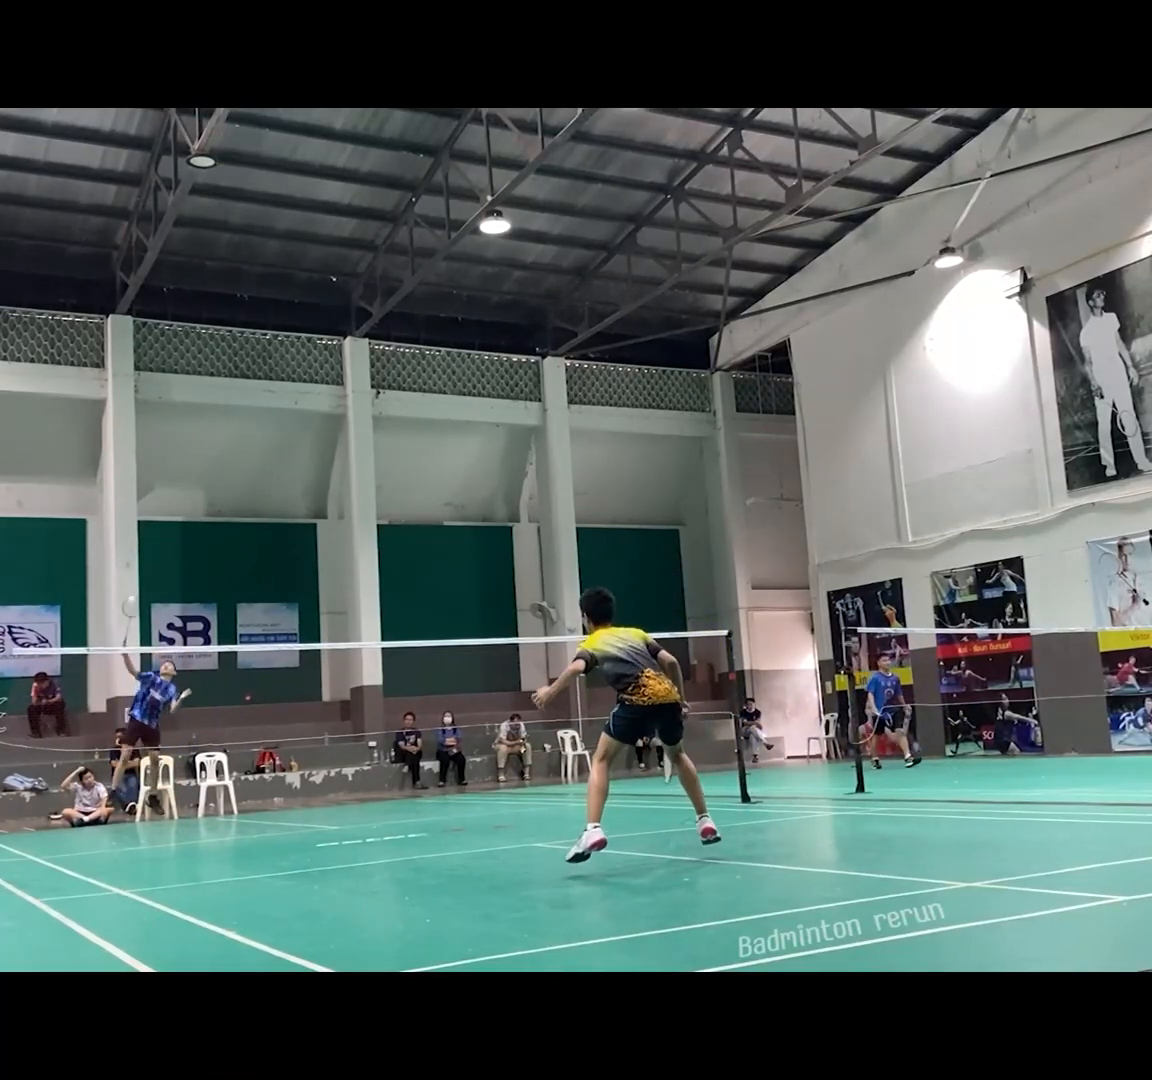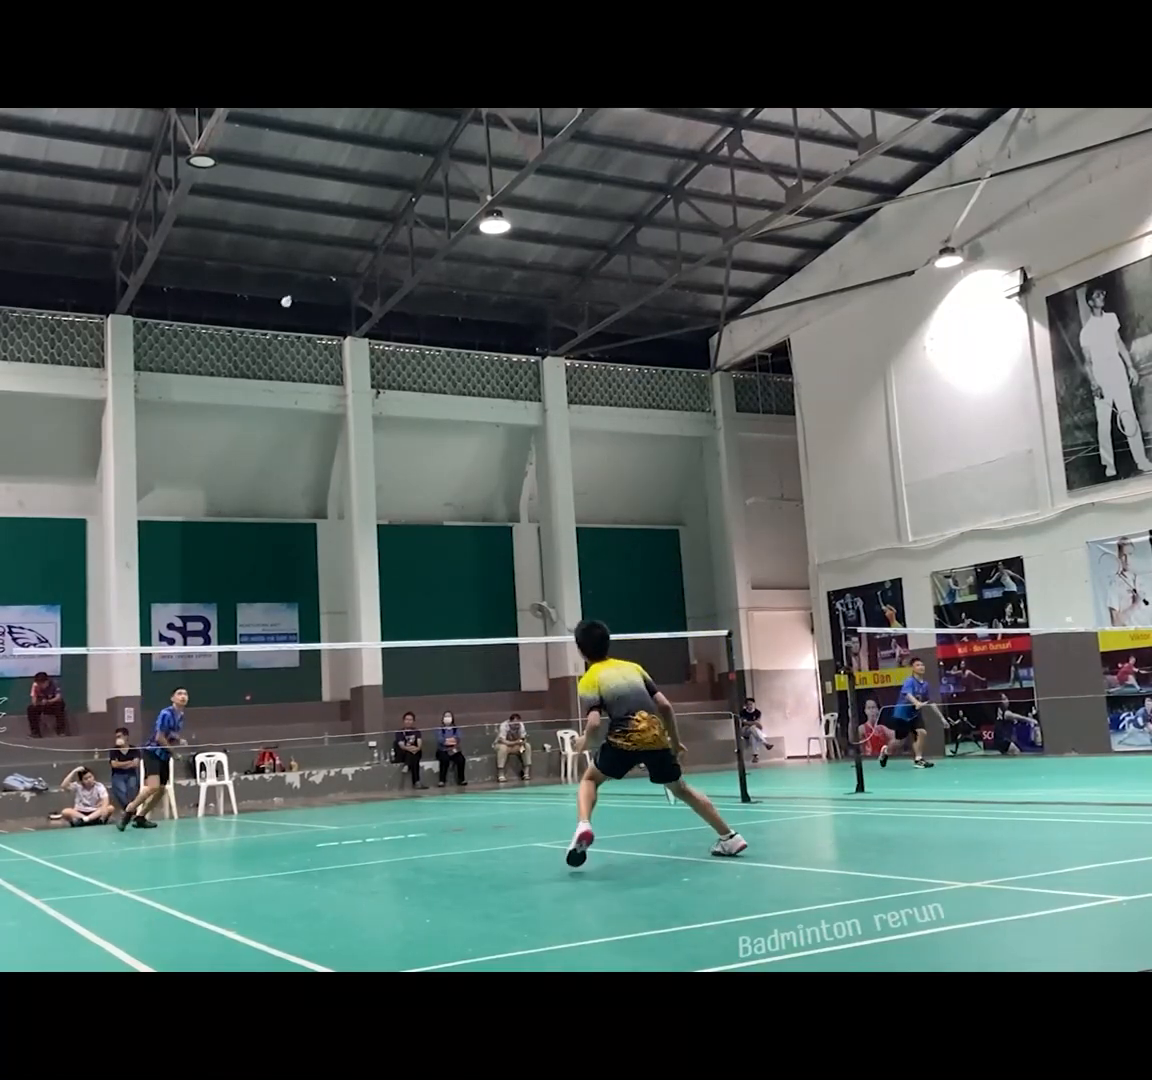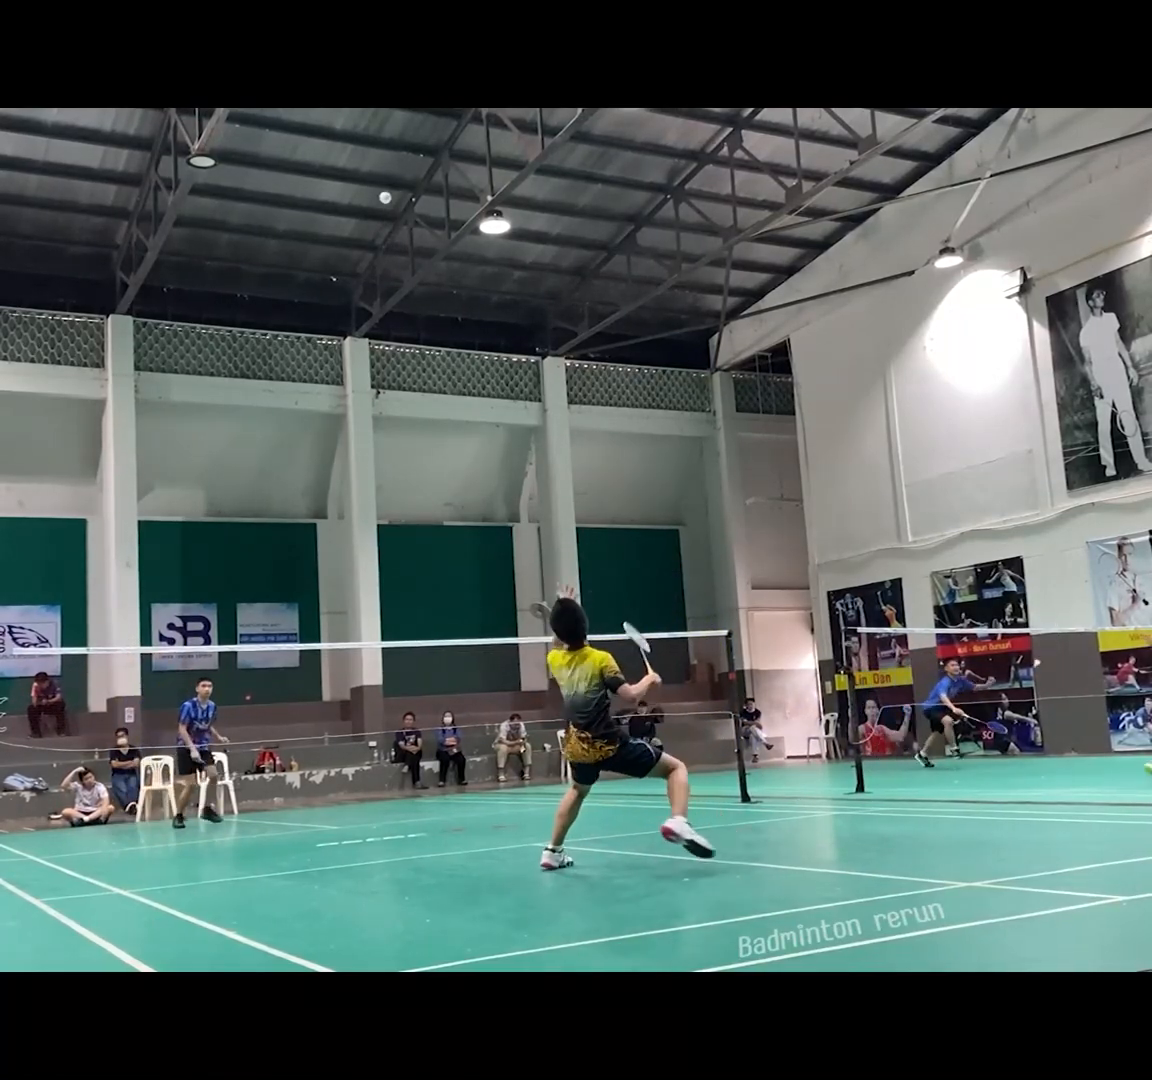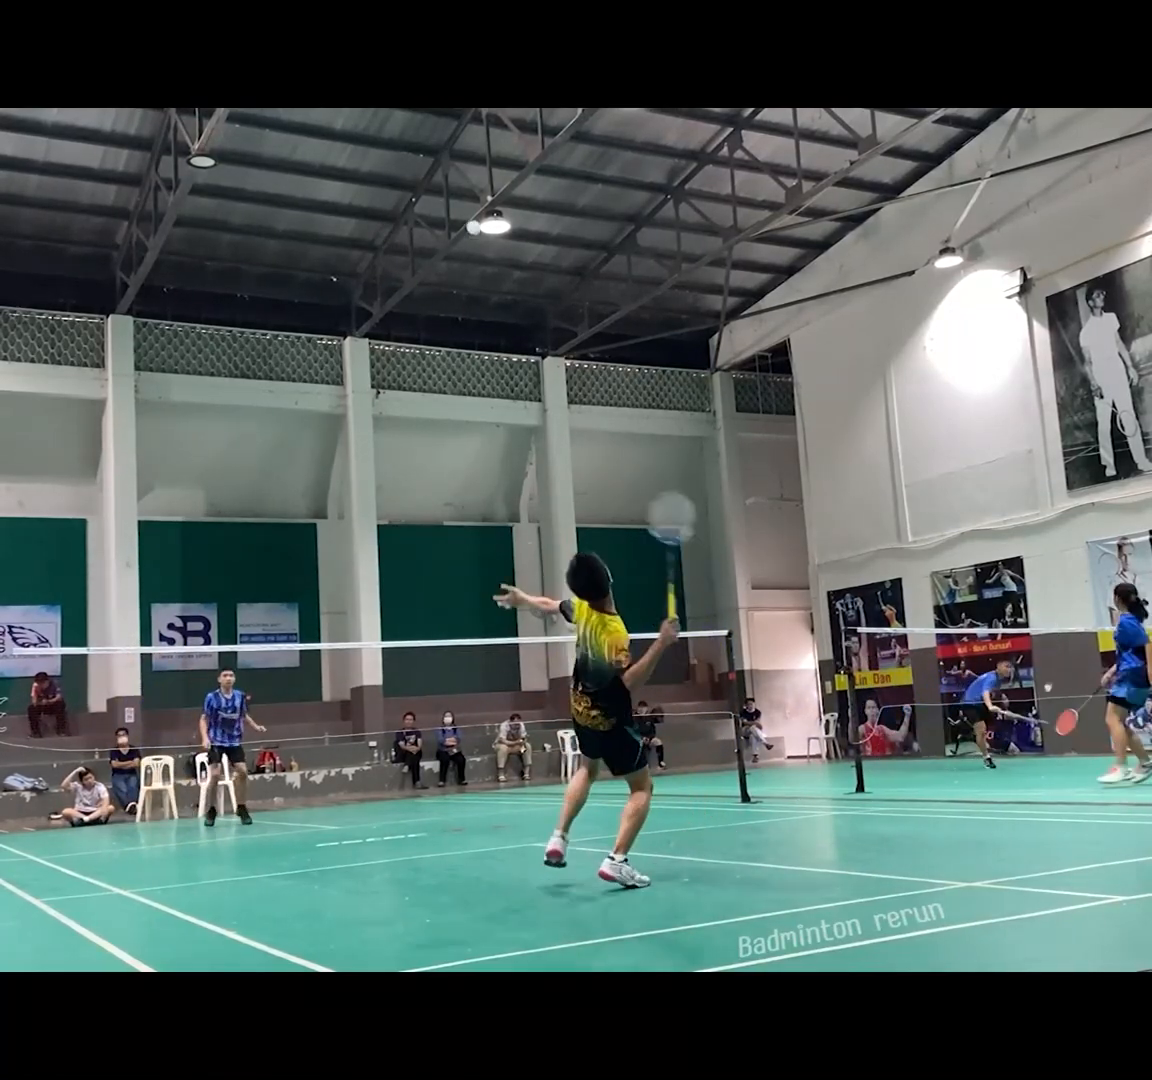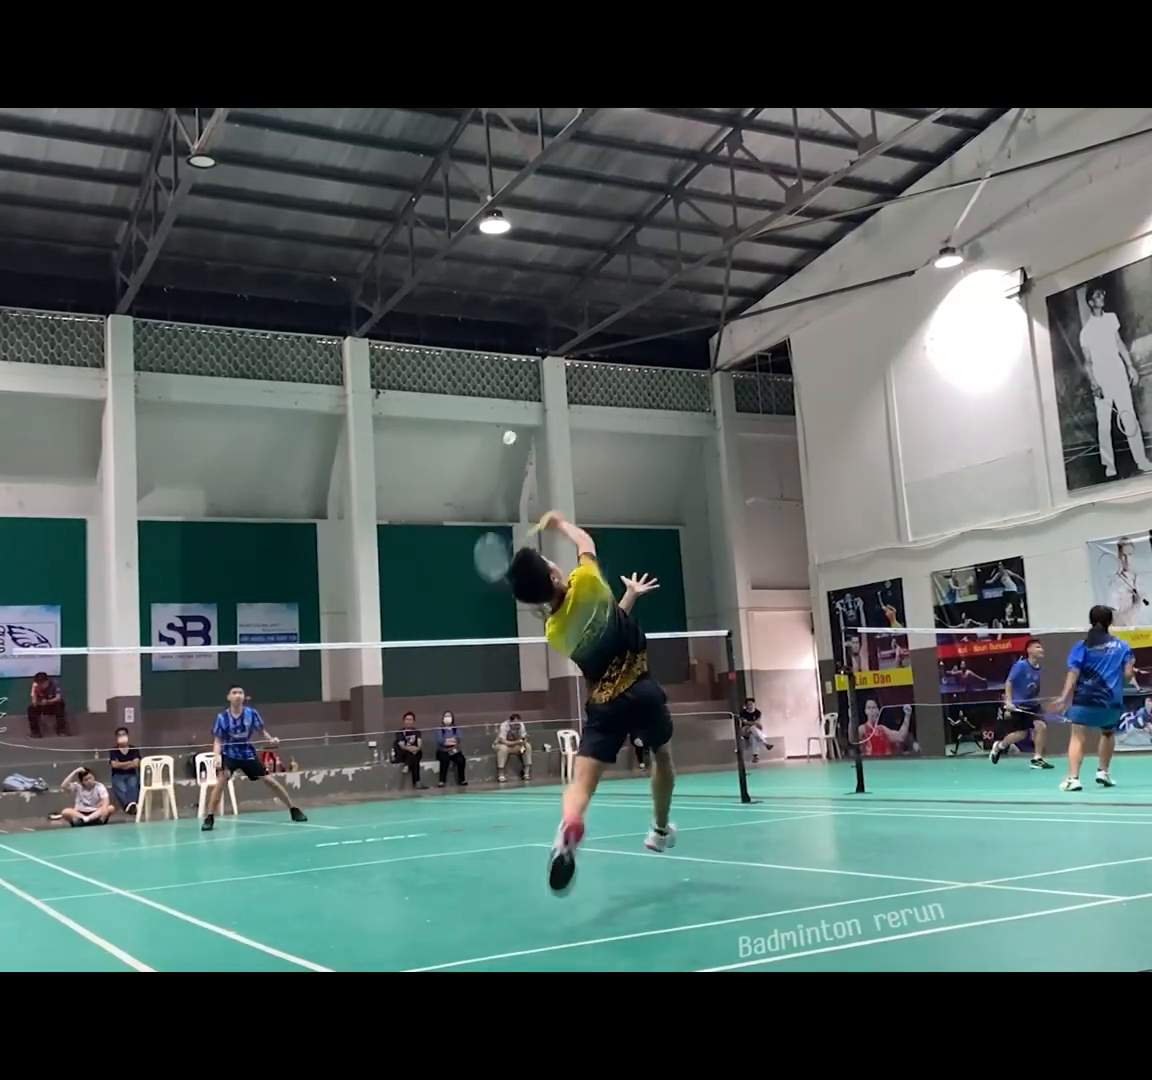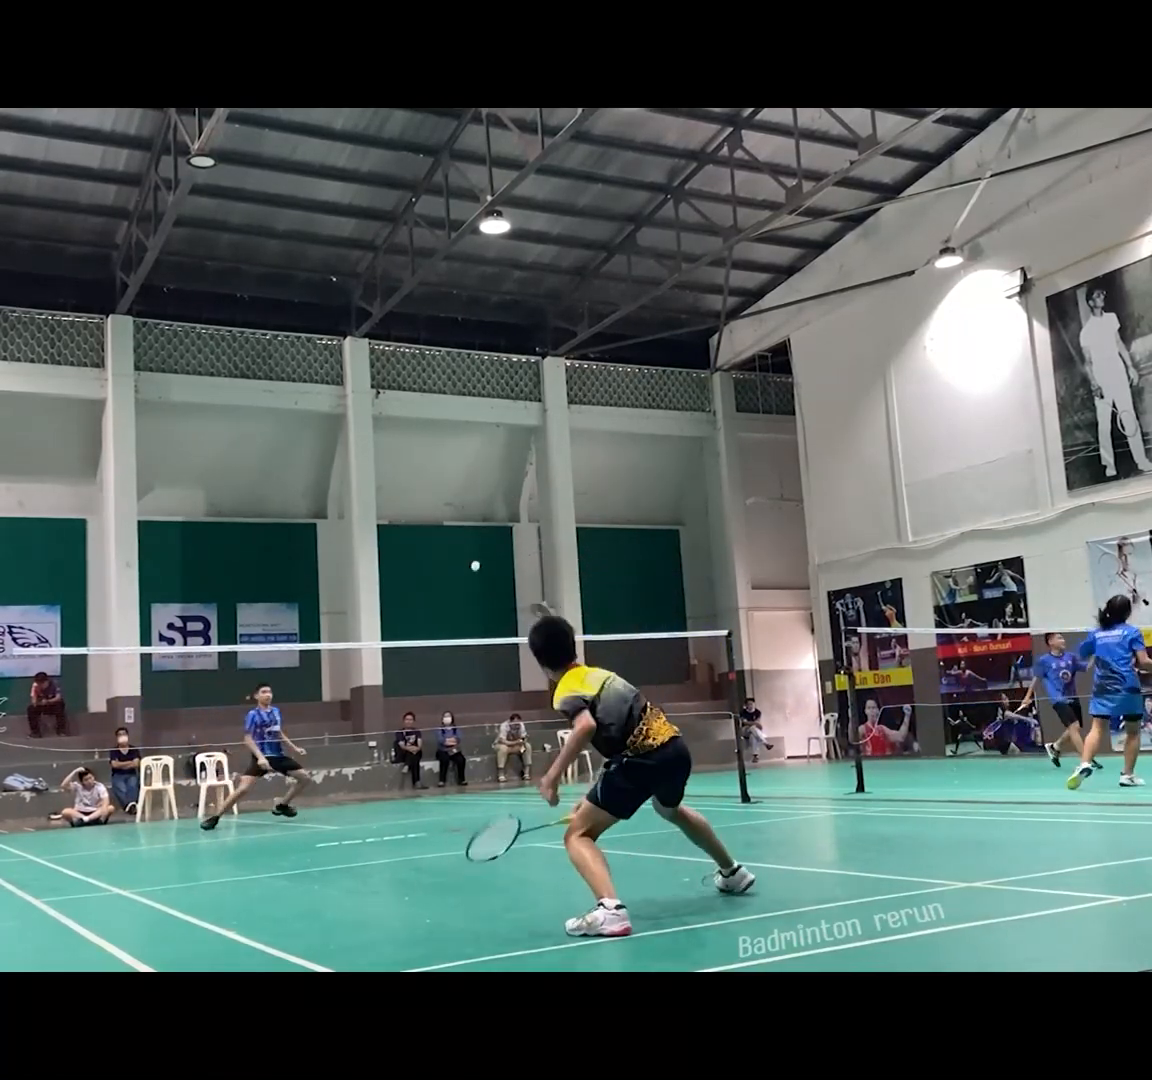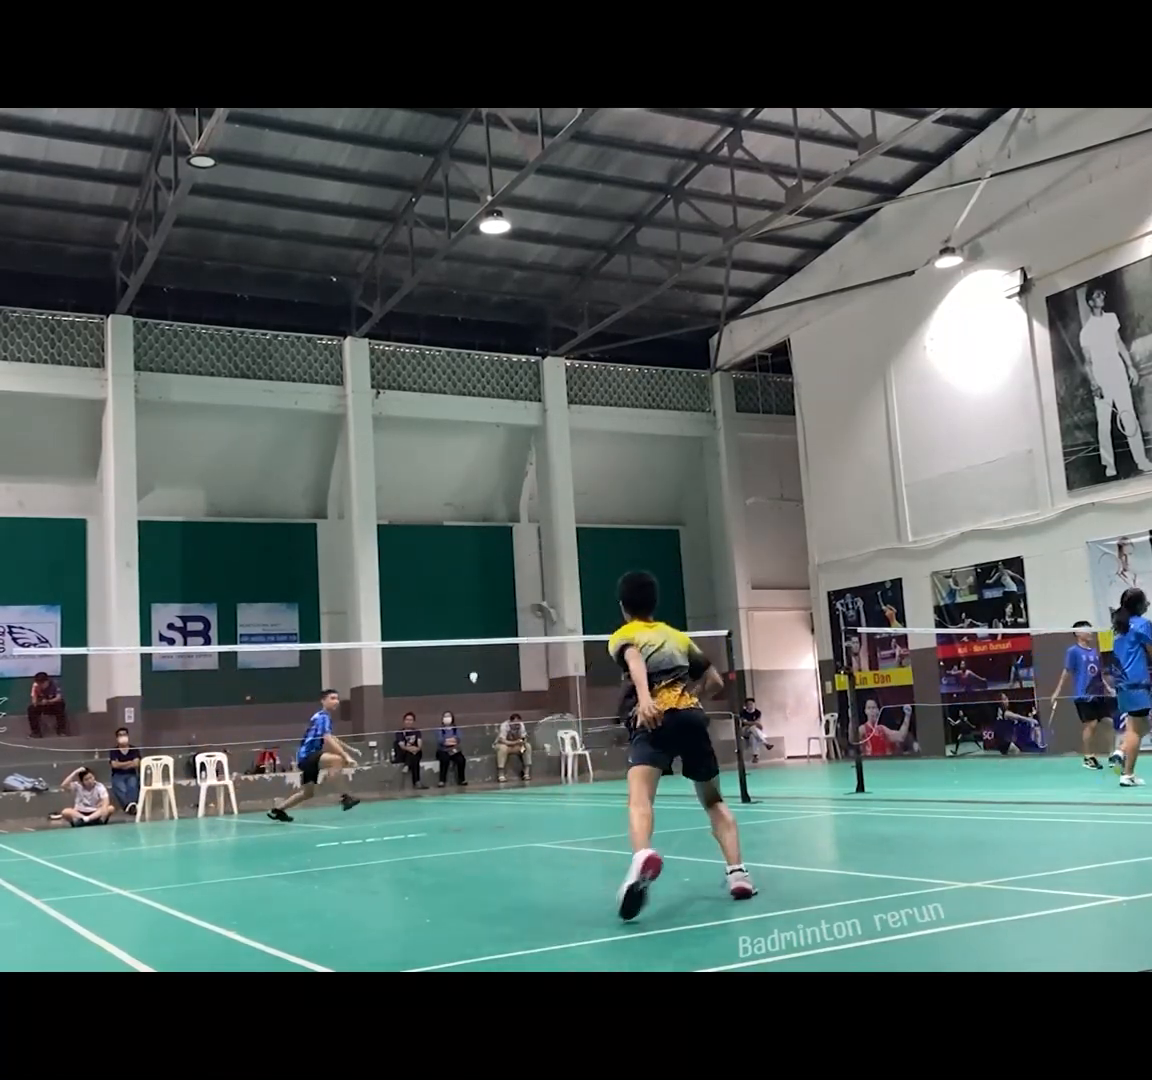
dt=0.3s
person 1, frame 1
left shoulder: (591, 644)
right shoulder: (637, 634)
left elbow: (576, 668)
right elbow: (670, 661)
left wrist: (551, 692)
right wrist: (680, 699)
left hip: (636, 700)
right hip: (666, 696)
left knee: (600, 762)
right knee: (677, 755)
left ankle: (593, 830)
right ankle: (704, 820)
person 1, frame 2
left shoulder: (587, 682)
right shoulder: (633, 668)
left elbow: (594, 723)
right elbow: (665, 706)
left wrist: (583, 743)
right wrist: (677, 742)
left hip: (623, 741)
right hip: (657, 739)
left knee: (589, 781)
right knee: (681, 791)
left ankle: (583, 828)
right ankle: (728, 837)
person 1, frame 3
left shoulder: (555, 659)
right shoulder: (601, 660)
left elbow: (558, 644)
right elbow: (630, 696)
left wrist: (564, 604)
right wrist: (648, 680)
left hip: (578, 749)
right hip: (610, 744)
left knee: (577, 791)
right knee: (676, 769)
left ankle: (553, 852)
right ankle: (678, 822)
person 1, frame 4
left shoulder: (579, 610)
right shoulder: (614, 633)
left elbow: (552, 606)
right elbow: (630, 684)
left wrist: (521, 597)
right wrist: (660, 645)
left hip: (582, 714)
right hip: (611, 720)
left knee: (585, 771)
right knee: (641, 790)
left ankle: (559, 840)
right ankle: (616, 861)
person 1, frame 5
left shoulder: (556, 634)
right shoulder: (585, 580)
right elbow: (586, 542)
left wrist: (629, 596)
right wrist: (561, 523)
left hip: (606, 704)
right hip: (643, 690)
left knee: (581, 784)
right knee: (662, 755)
left ankle: (569, 830)
right ankle: (660, 829)
person 1, frame 6
left shoulder: (566, 693)
right shoulder: (599, 674)
left elbow: (586, 726)
left wrist: (554, 775)
left hip: (640, 757)
right hip: (675, 747)
left knee: (577, 835)
right knee: (673, 810)
left ankle: (610, 911)
right ankle: (732, 870)
person 1, frame 7
left shoulder: (622, 637)
right shoulder: (680, 637)
left elbow: (634, 660)
right elbow: (716, 683)
left wrist: (643, 700)
left hip: (655, 722)
right hip: (692, 715)
left knee: (639, 800)
right knee: (712, 800)
left ankle: (643, 858)
right ankle: (737, 873)
